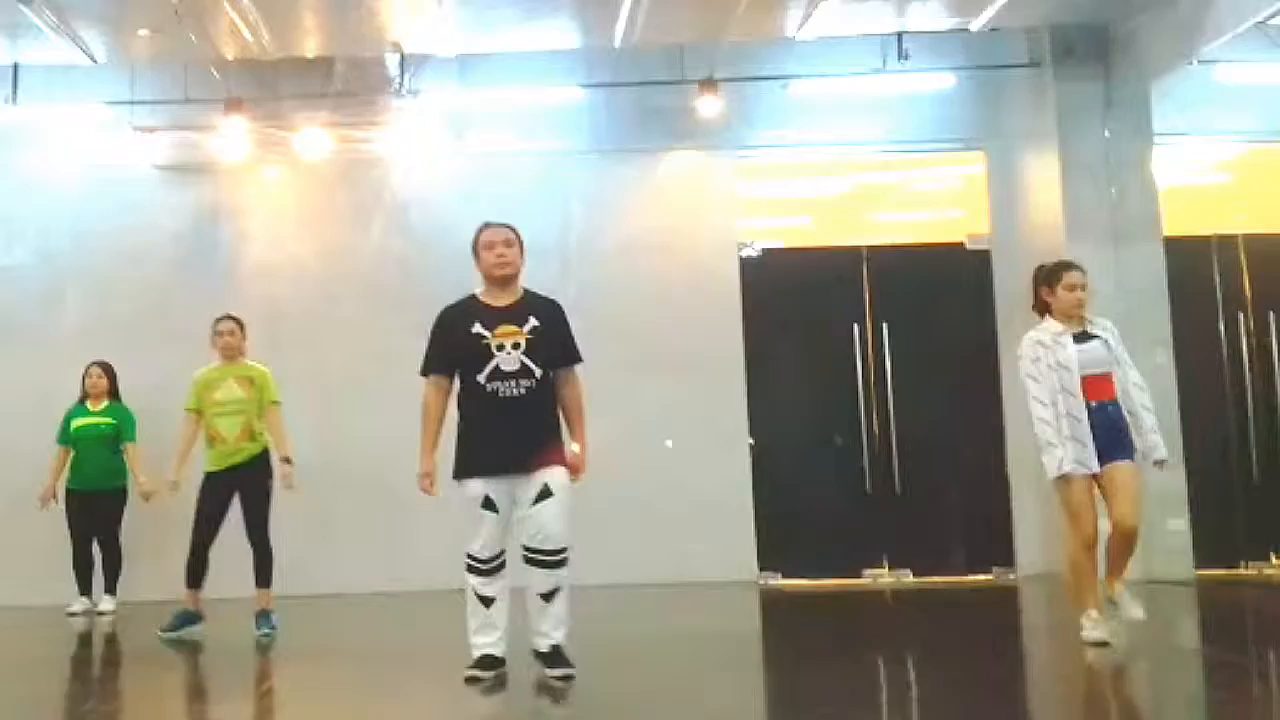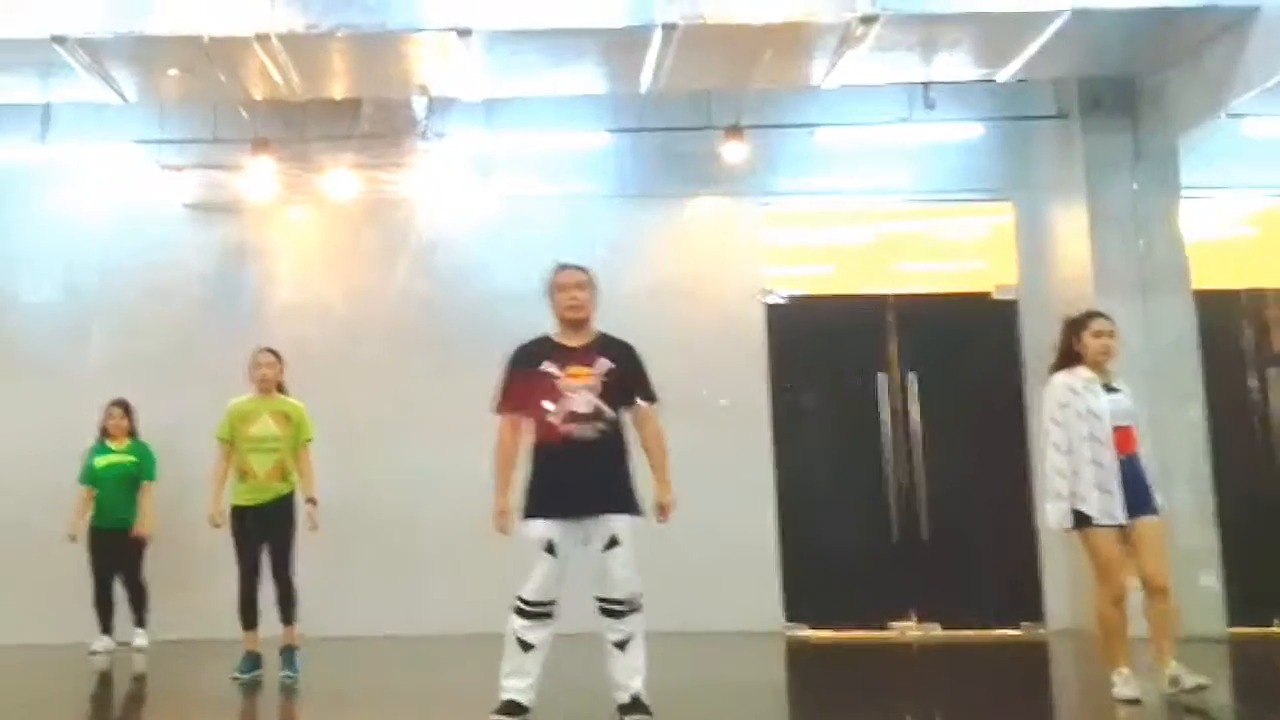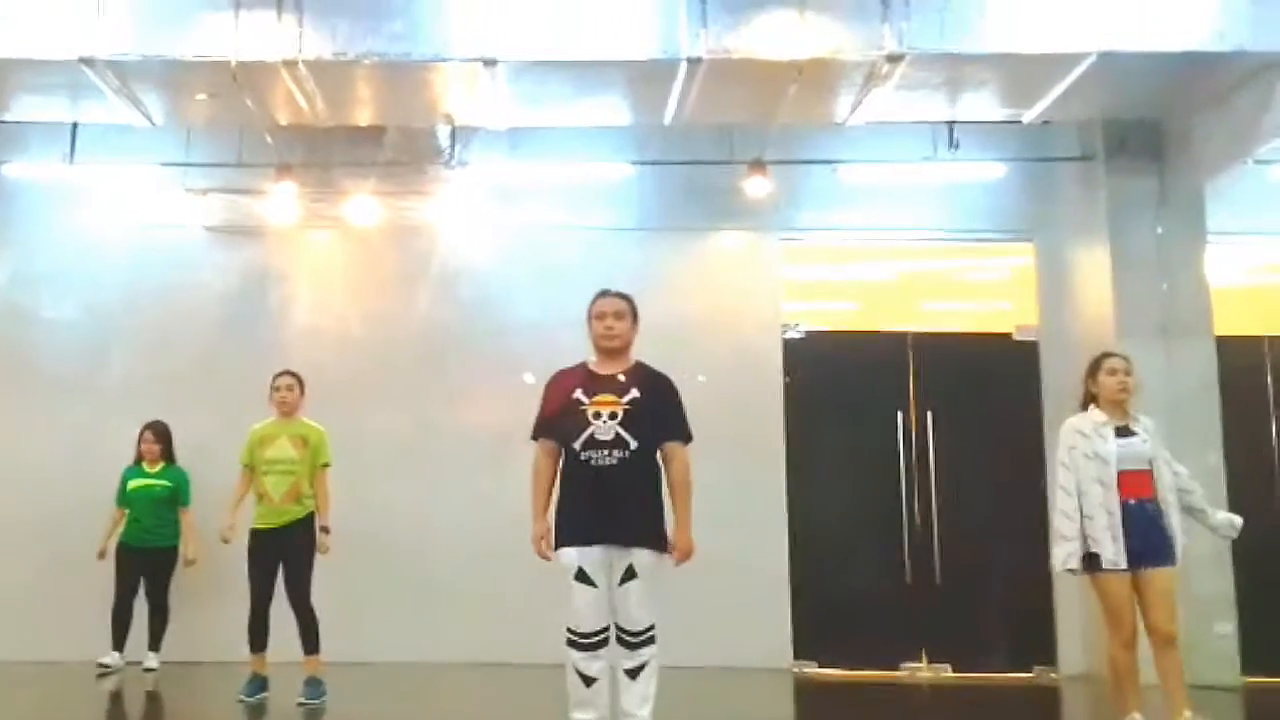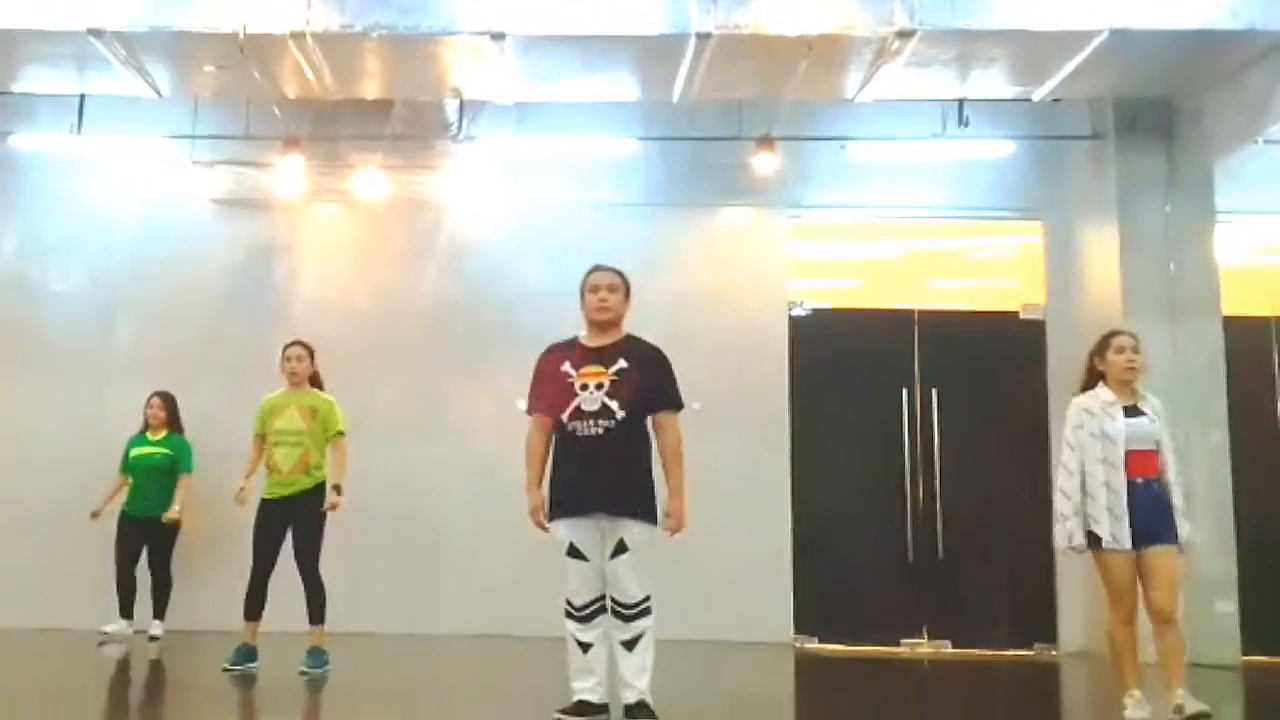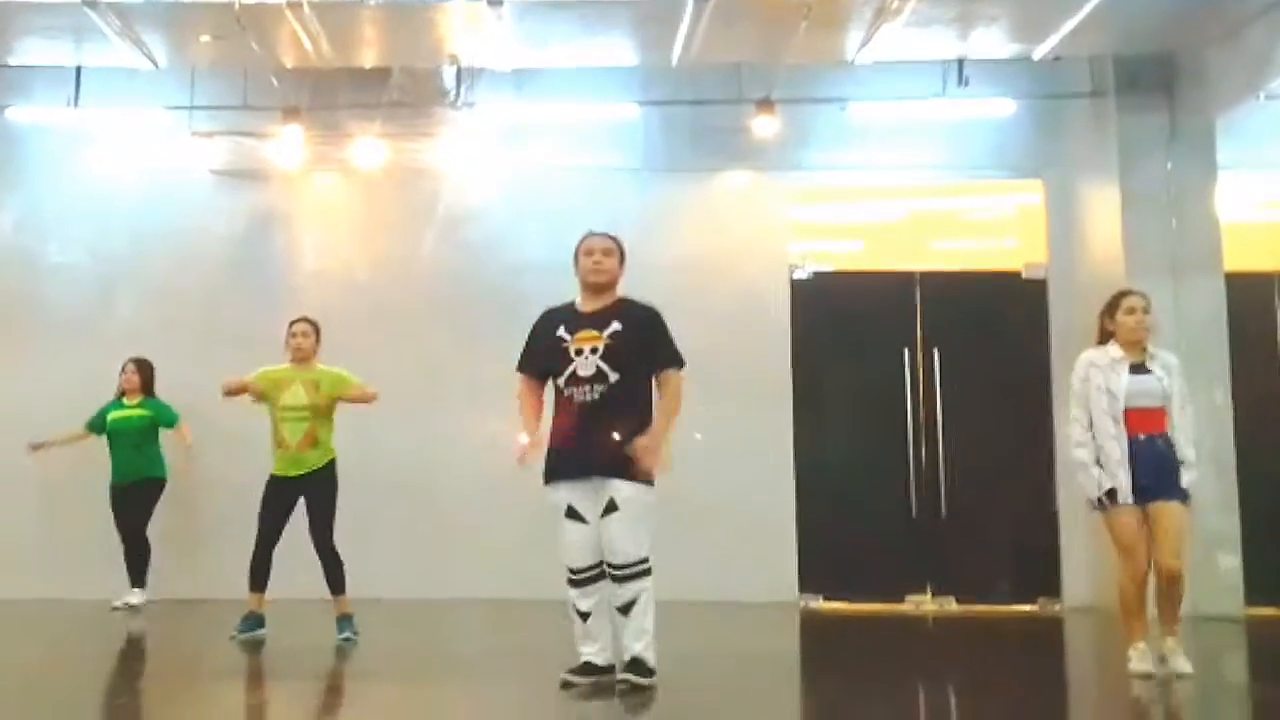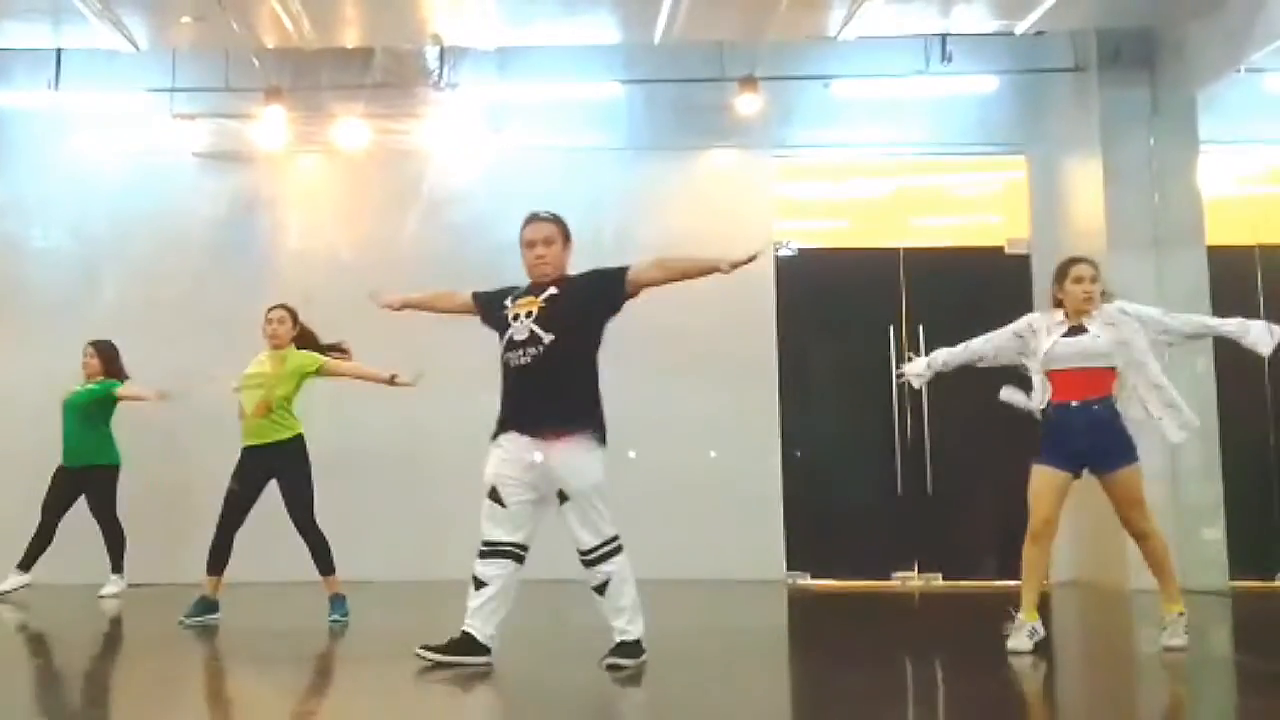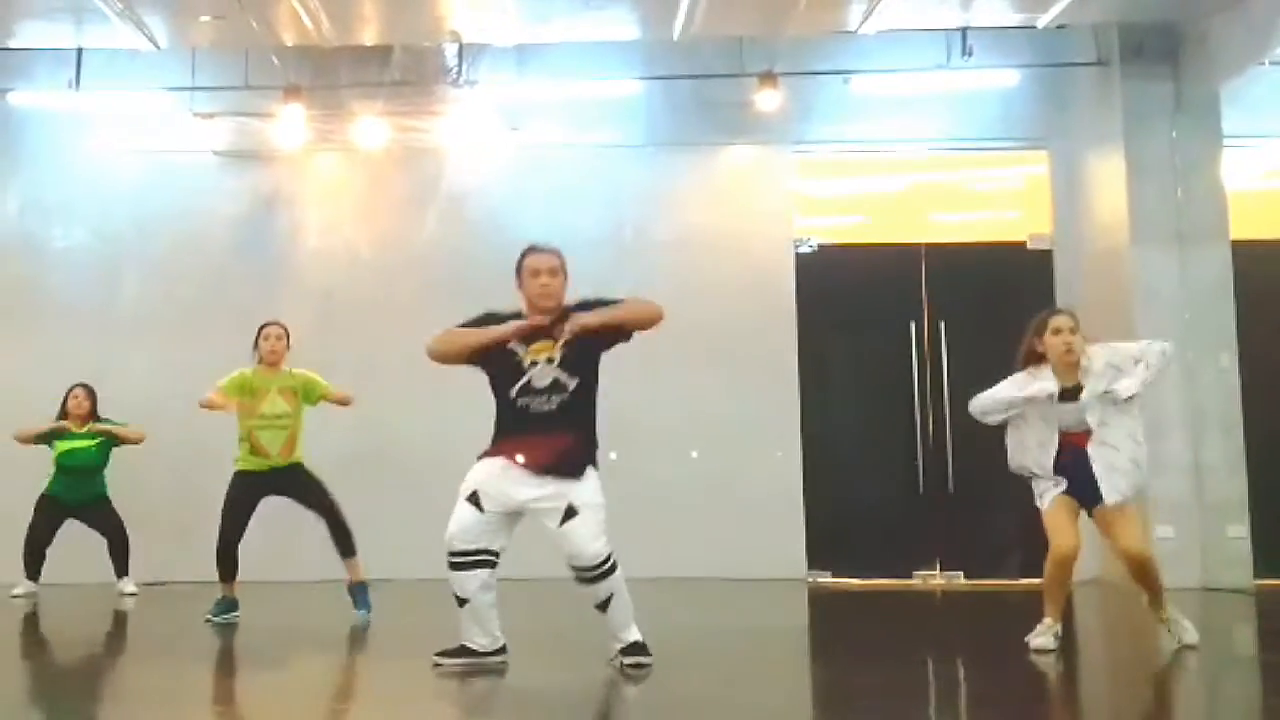
dt=0.5s
person 1, frame 1
left shoulder: (548, 312)
right shoulder: (454, 319)
left elbow: (568, 382)
right elbow: (437, 389)
left wrist: (579, 443)
right wrist: (427, 454)
left hip: (543, 455)
right hip: (480, 459)
left knee: (550, 544)
right knee: (485, 555)
left ankle: (549, 644)
right ankle: (489, 650)
person 1, frame 2
left shoulder: (620, 354)
right shoulder: (529, 357)
left elbow: (646, 419)
right elbow: (510, 427)
left wrist: (663, 483)
right wrist: (501, 493)
left hip: (611, 497)
right hip: (549, 500)
left knee: (621, 595)
right knee: (536, 596)
person 1, frame 3
left shoulder: (656, 386)
right shoulder: (562, 384)
left elbow: (675, 458)
right elbow: (546, 454)
left wrist: (683, 525)
right wrist: (538, 518)
left hip: (639, 528)
right hip: (579, 528)
left knee: (635, 627)
right knee: (586, 630)
person 1, frame 4
left shoulder: (647, 358)
right shoulder: (554, 358)
left elbow: (666, 428)
right elbow: (540, 426)
left wrist: (676, 494)
right wrist: (533, 489)
left hip: (629, 500)
right hip: (572, 500)
left knee: (630, 598)
right knee: (581, 601)
person 1, frame 5
left shoulder: (641, 317)
right shoulder: (551, 323)
left elbow: (672, 376)
right elbow: (530, 382)
left wrist: (657, 434)
right wrist: (529, 429)
left hip: (624, 462)
right hip: (570, 466)
left knee: (627, 561)
right knee: (581, 564)
left ankle: (638, 656)
right ankle: (596, 658)
person 1, frame 6
left shoulder: (590, 287)
right shoulder: (508, 299)
left elbow: (648, 273)
right elbow: (460, 301)
left wrist: (716, 265)
right wrist: (406, 301)
left hip: (573, 435)
right hip: (514, 436)
left knee: (595, 539)
right knee: (498, 539)
left ankle: (629, 637)
right ankle: (476, 638)
person 1, frame 7
left shoulder: (586, 318)
right shoulder: (497, 326)
left elbow: (652, 312)
right elbow: (437, 349)
left wrist: (592, 322)
right wrist: (504, 332)
left hip: (571, 468)
right hip: (506, 462)
left knee: (592, 557)
right knee: (464, 543)
left ankle: (627, 640)
right ankle: (483, 643)
person 2, frame 1
left shoulder: (1106, 330)
right shoulder: (1036, 342)
left elbow: (1132, 384)
right elbow: (1040, 401)
left wrist: (1151, 436)
right wrist: (1055, 452)
left hip: (1114, 429)
right hip: (1073, 437)
left knee: (1128, 522)
right knee: (1083, 533)
left ankle: (1115, 585)
right ankle: (1090, 615)
person 2, frame 2
left shoulder: (1120, 387)
right shoulder: (1063, 385)
right elbow: (1058, 446)
left wrist: (1148, 486)
right wrist: (1060, 502)
left hip: (1134, 482)
right hip: (1094, 491)
left knee: (1158, 580)
right knee: (1112, 588)
left ankle: (1169, 668)
right ankle: (1121, 672)
person 2, frame 3
left shoulder: (1146, 428)
right shoulder: (1076, 429)
left elbow: (1174, 476)
right elbow: (1067, 489)
left wrist: (1213, 517)
right wrist: (1068, 545)
left hip: (1151, 527)
right hip: (1107, 533)
left knee: (1166, 632)
right knee: (1123, 633)
person 2, frame 4
left shoulder: (1153, 406)
right shoulder: (1085, 407)
left elbow: (1167, 463)
right elbow: (1071, 467)
left wrist: (1180, 516)
right wrist: (1068, 522)
left hip: (1156, 506)
right hip: (1111, 511)
left knee: (1165, 608)
right knee: (1123, 610)
person 2, frame 5
left shoulder: (1167, 363)
right shoulder: (1092, 362)
left elbow: (1182, 419)
right elbow: (1078, 424)
left wrist: (1188, 466)
right wrist: (1091, 474)
left hip: (1164, 470)
right hip: (1117, 472)
left knee: (1171, 566)
right knee: (1135, 568)
left ankle: (1170, 644)
right ankle: (1138, 644)
person 2, frame 6
left shoulder: (1120, 317)
right shoulder: (1036, 326)
left elbow: (1178, 323)
right elbow: (985, 345)
left wrist: (1248, 329)
right wrist: (929, 363)
left hip: (1106, 428)
right hip: (1058, 431)
left knee: (1140, 526)
right knee: (1039, 527)
left ankle: (1175, 612)
right ankle: (1027, 620)
person 2, frame 7
left shoulder: (1104, 359)
right shoulder: (1028, 382)
left elbow: (1160, 349)
right elbow: (979, 407)
left wrist: (1132, 383)
right wrist: (1033, 391)
left hip: (1104, 471)
right hip: (1055, 474)
left knee: (1135, 550)
right knee: (1064, 548)
left ankle: (1162, 610)
right ankle: (1050, 624)
person 3, frame 1
left shoulder: (260, 375)
right shoulder: (202, 379)
left elbow: (273, 420)
right elbow: (191, 425)
left wrist: (285, 459)
right wrist: (178, 467)
left hip: (254, 464)
right hip: (217, 468)
left knee: (258, 537)
right knee: (200, 539)
left ankle: (265, 611)
right ankle: (191, 610)
person 3, frame 2
left shoulder: (294, 410)
right shoulder: (236, 409)
left elbow: (303, 460)
right elbow: (224, 457)
left wrist: (310, 499)
right wrist: (215, 500)
left hip: (281, 501)
right hip: (244, 504)
left knee: (282, 574)
right knee: (248, 578)
left ankle: (289, 647)
right ankle: (251, 653)
person 3, frame 3
left shoulder: (314, 434)
right shoulder: (258, 433)
left elbow: (321, 484)
right elbow: (245, 478)
left wrist: (323, 527)
right wrist: (231, 516)
left hip: (299, 525)
right hip: (263, 526)
left knee: (299, 599)
right knee: (259, 602)
left ankle: (314, 680)
right ankle: (259, 678)
person 3, frame 4
left shoulder: (324, 404)
right shoulder: (269, 403)
left elbow: (338, 451)
right elbow: (258, 447)
left wrist: (335, 487)
right wrist: (245, 479)
left hip: (309, 495)
right hip: (273, 496)
left knee: (308, 569)
right knee: (260, 570)
left ankle: (317, 650)
right ankle: (248, 646)
person 3, frame 5
left shoulder: (330, 376)
right shoulder: (271, 376)
left elbow: (370, 394)
right elbow: (228, 390)
left wrist: (334, 396)
right wrist: (238, 386)
left hip: (321, 470)
right hip: (284, 472)
left knee: (323, 543)
right knee: (264, 542)
left ankle: (344, 617)
right ankle: (254, 616)
person 3, frame 6
left shoulder: (300, 358)
right shoulder: (260, 360)
left elbow: (342, 367)
left wrist: (390, 378)
right wrist: (239, 385)
left hip: (286, 446)
right hip: (253, 451)
left knee: (305, 524)
right knee: (227, 523)
left ankle: (336, 596)
right ankle: (208, 600)
person 3, frame 7
left shoulder: (301, 380)
right shoulder: (241, 380)
left elbow: (338, 399)
right elbow: (207, 399)
left wrist: (346, 398)
right wrist: (227, 404)
left hip: (288, 468)
right hip: (249, 472)
left knee: (330, 511)
right knee: (228, 536)
left ankle: (357, 583)
right ankle: (227, 600)
person 4, frame 1
left shoulder: (120, 412)
right shoulder: (73, 413)
left elbow: (129, 448)
right elbow: (63, 451)
left wrist: (139, 479)
right wrist: (51, 484)
left hip: (111, 489)
right hip: (77, 489)
left knee: (108, 541)
right knee: (80, 544)
left ankle: (110, 595)
right ankle: (84, 597)
person 4, frame 2
left shoulder: (140, 450)
right shoulder: (96, 452)
left elbow: (146, 488)
right elbow: (87, 490)
left wrist: (144, 521)
right wrist: (75, 522)
left hip: (131, 526)
right hip: (101, 527)
left knee: (132, 576)
right knee: (101, 580)
left ankle: (140, 629)
right ankle: (105, 636)
person 4, frame 3
left shoulder: (176, 475)
right shoulder: (130, 473)
left elbow: (184, 513)
right elbow: (120, 509)
left wrist: (189, 546)
right wrist: (105, 540)
left hip: (163, 548)
right hip: (130, 545)
left knee: (157, 599)
right knee: (123, 597)
left ankle: (153, 653)
right ankle: (116, 653)
person 4, frame 4
left shoulder: (178, 444)
right shoulder: (135, 441)
left elbow: (184, 479)
right elbow: (123, 477)
left wrist: (176, 507)
right wrist: (103, 504)
left hip: (162, 517)
right hip: (132, 514)
left knee: (159, 568)
right knee: (124, 565)
left ankle: (157, 622)
right ankle: (124, 621)
person 4, frame 5
left shoulder: (153, 406)
right shoulder: (111, 408)
left elbow: (177, 423)
right elbow: (85, 431)
left wrist: (186, 438)
right wrist: (50, 443)
left hip: (149, 477)
right hip: (120, 480)
left knee: (135, 528)
right knee: (126, 534)
left ankle: (139, 589)
right ankle: (135, 588)
person 4, frame 6
left shoulder: (108, 386)
right shoulder: (85, 389)
left elbow: (128, 392)
left wrist: (150, 395)
left hip: (100, 463)
right hip: (73, 462)
left knee: (106, 517)
right knee: (49, 516)
left ankle: (117, 577)
right ankle: (21, 573)
person 4, frame 7
left shoulder: (104, 428)
right shoulder: (57, 429)
left elbow: (139, 437)
right elbow: (19, 436)
left wrist: (110, 429)
right wrist: (51, 428)
left hip: (93, 498)
right hip: (56, 498)
left knee: (116, 532)
right knee: (36, 540)
left ankle: (123, 580)
right ankle: (30, 582)
